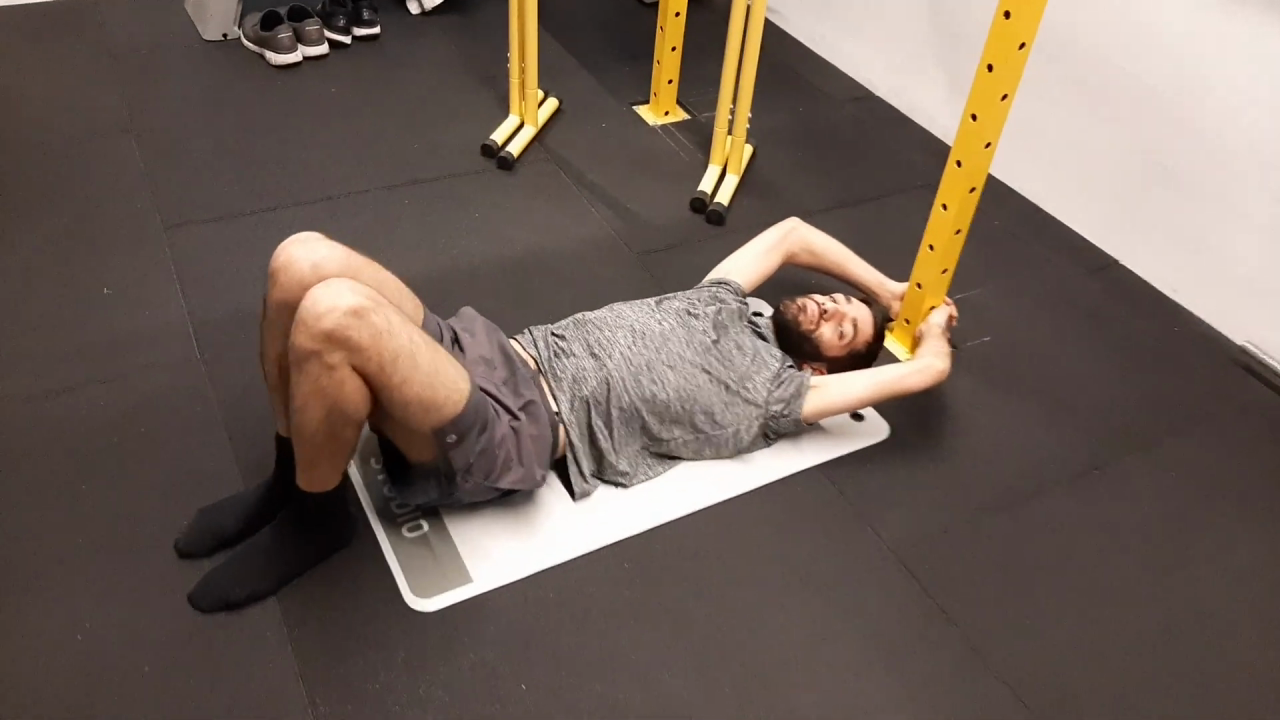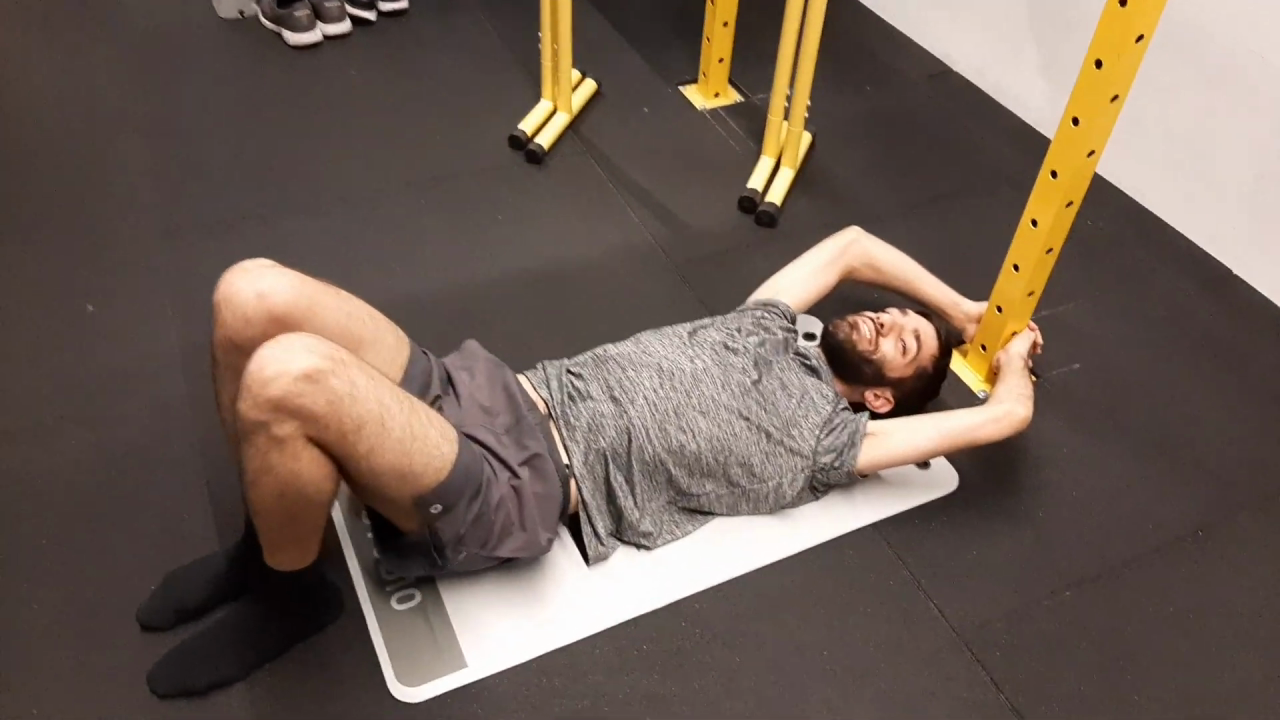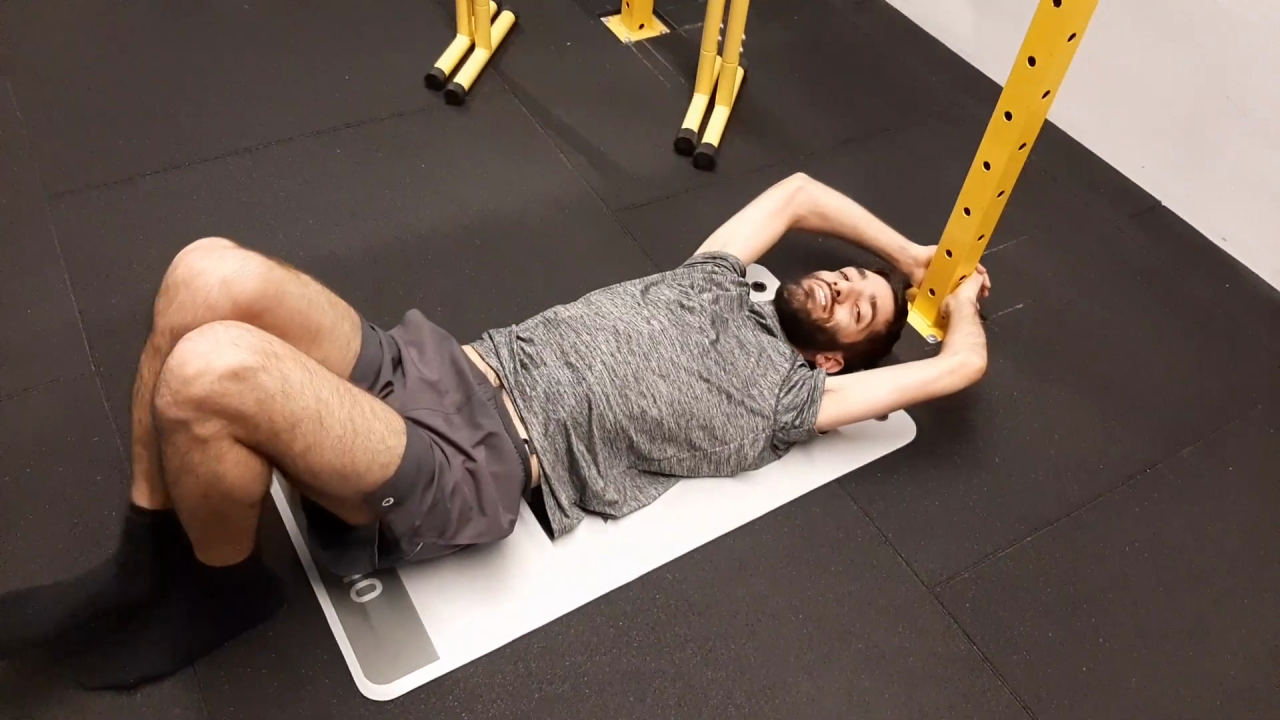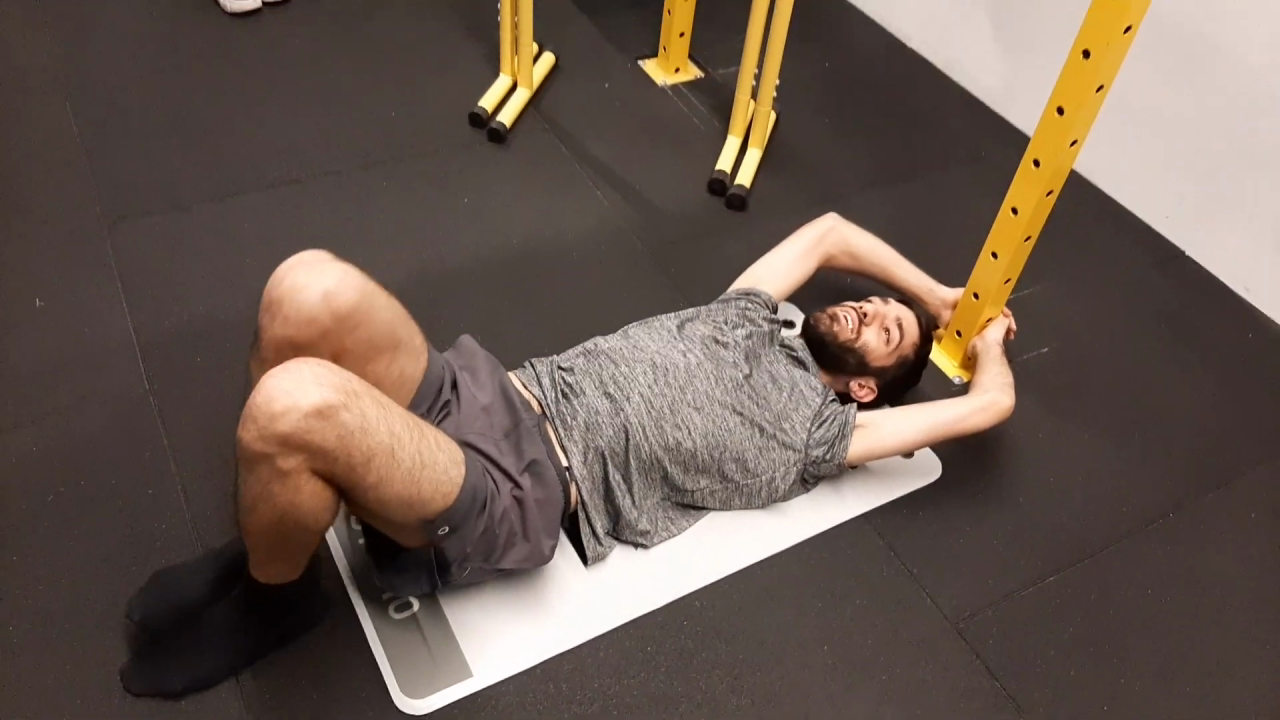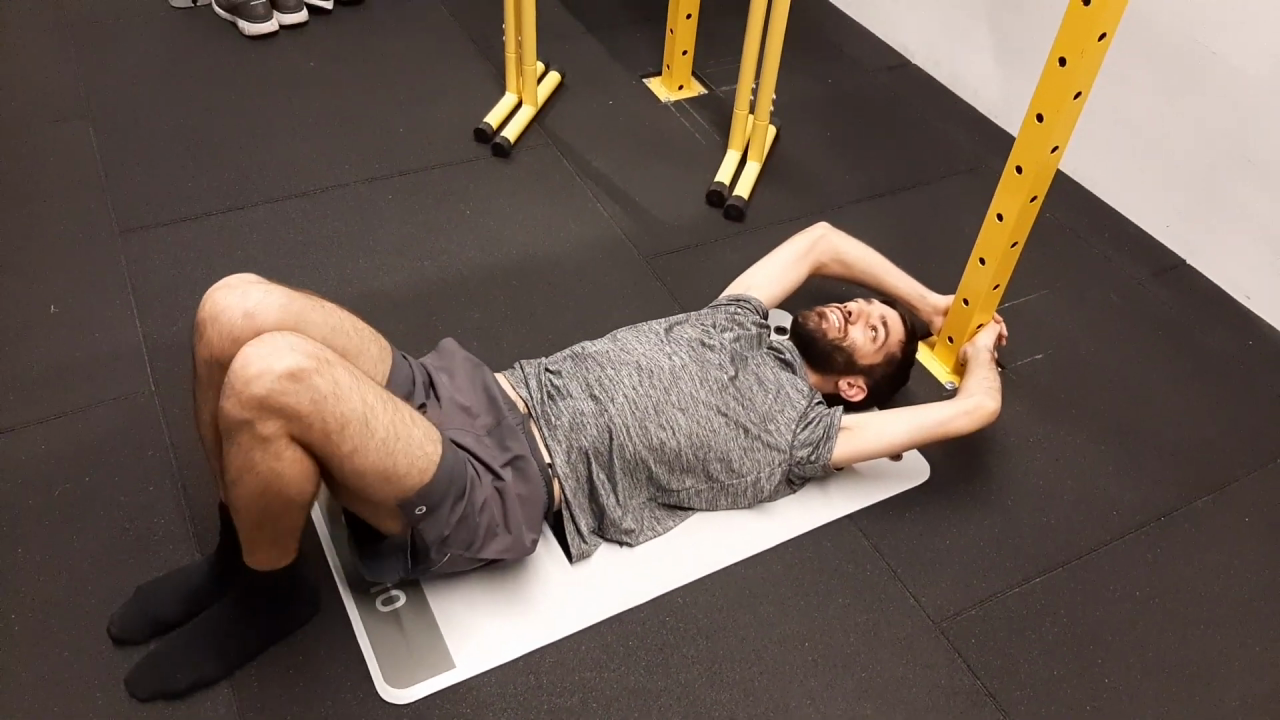
dt=0.7s
person 1, frame 1
left shoulder: (779, 396)
right shoulder: (724, 307)
left elbow: (925, 370)
right elbow: (792, 232)
right wrist: (892, 289)
left hip: (506, 436)
right hip: (493, 355)
left knee: (334, 315)
right knee: (301, 263)
left ankle: (312, 517)
right ankle: (290, 478)
person 1, frame 2
left shoulder: (831, 438)
right shoulder: (768, 332)
left elbow: (1004, 415)
right elbow: (852, 244)
right wrist: (967, 308)
left hip: (514, 490)
right hip: (501, 396)
left knee: (288, 378)
right knee: (252, 296)
left ankle: (288, 594)
right ankle: (263, 545)
person 1, frame 3
left shoulder: (789, 397)
right shoulder: (716, 286)
left elbow: (958, 364)
right elbow: (797, 190)
right wrist: (910, 252)
left hip: (470, 471)
right hip: (442, 369)
left knee: (213, 371)
right knee: (215, 280)
left ankle: (225, 587)
right ankle: (146, 563)
person 1, frame 4
left shoulder: (821, 430)
right shoulder: (749, 323)
left elbow: (987, 405)
right elbow: (828, 230)
right wrist: (939, 292)
left hip: (516, 495)
right hip: (490, 395)
left knee: (295, 407)
right knee: (311, 292)
left ankle: (271, 598)
right ankle: (262, 541)
person 1, frame 5
left shoulder: (805, 434)
right shoulder: (740, 327)
left elbow: (972, 408)
right elbow: (820, 239)
right wrist: (932, 299)
left hip: (495, 492)
right hip: (473, 396)
left knee: (273, 376)
right knee: (239, 313)
left ankle: (266, 592)
right ankle: (238, 552)
